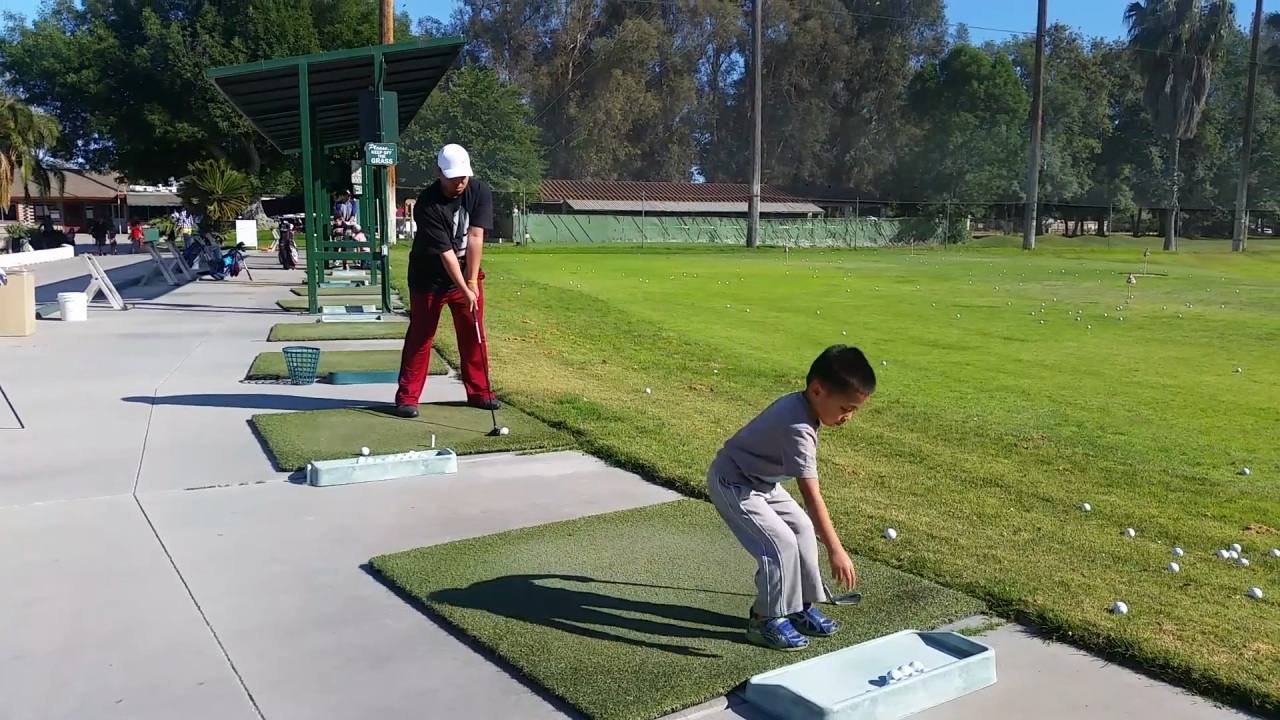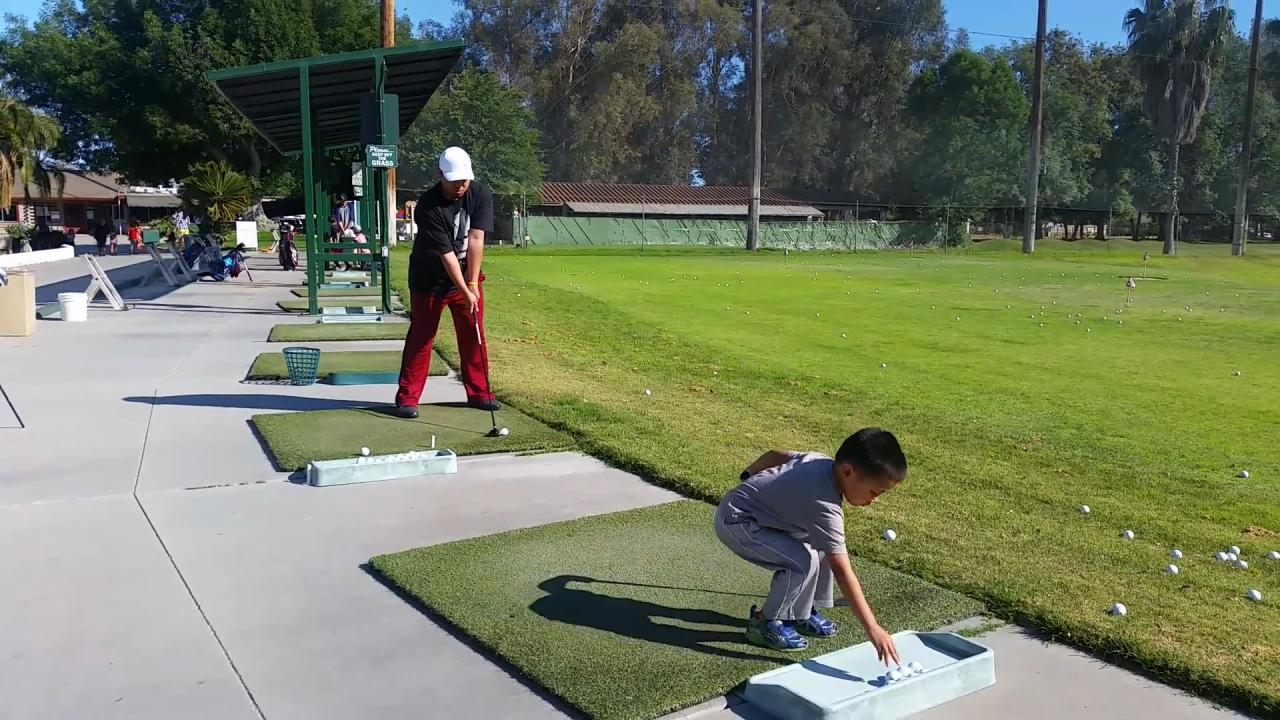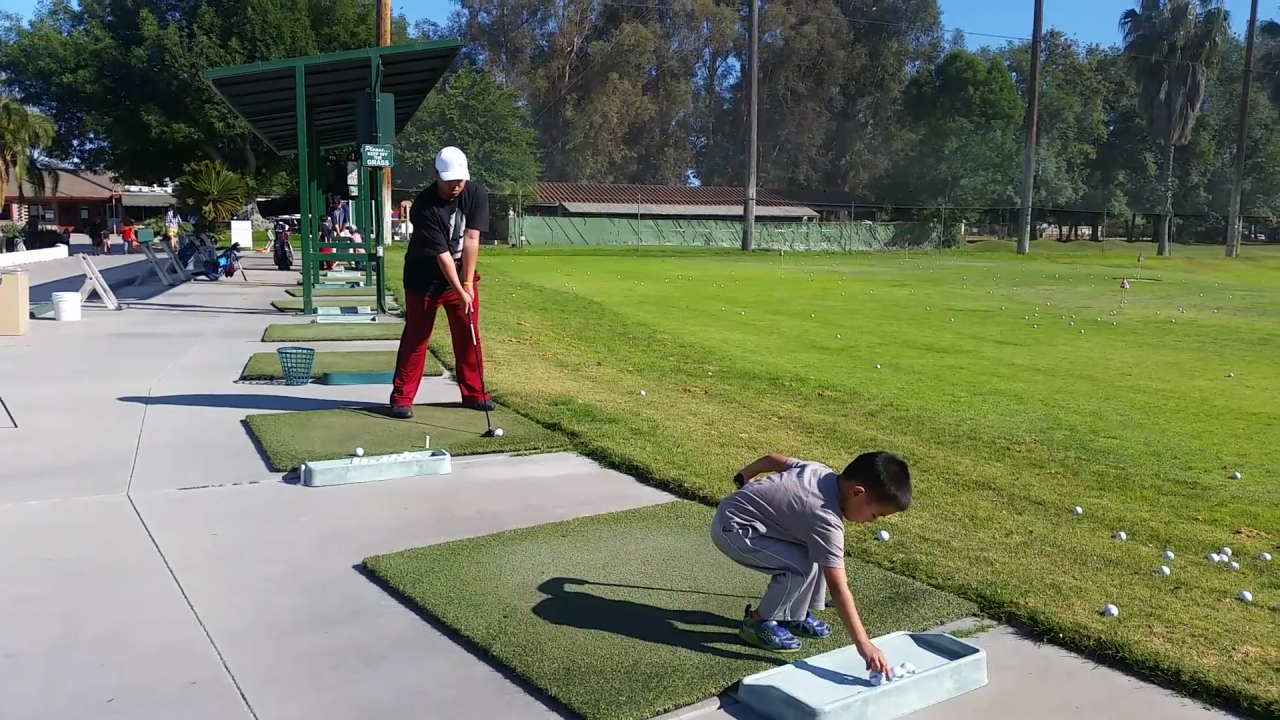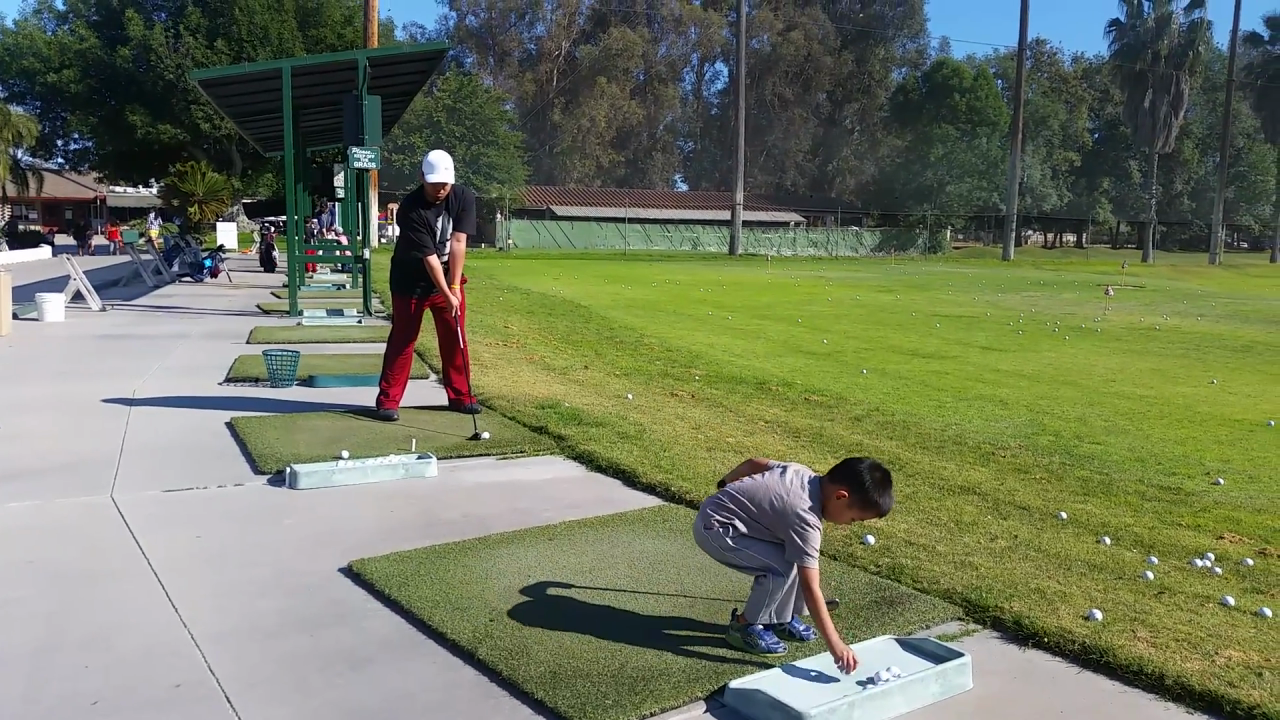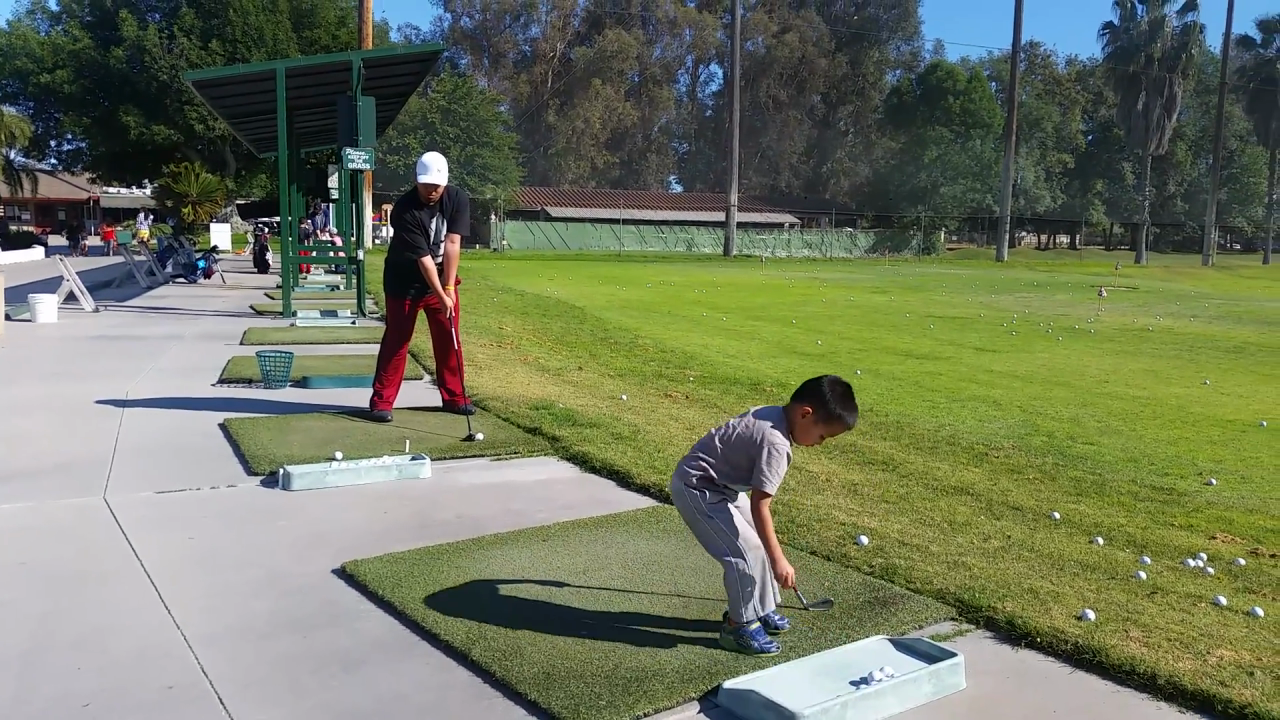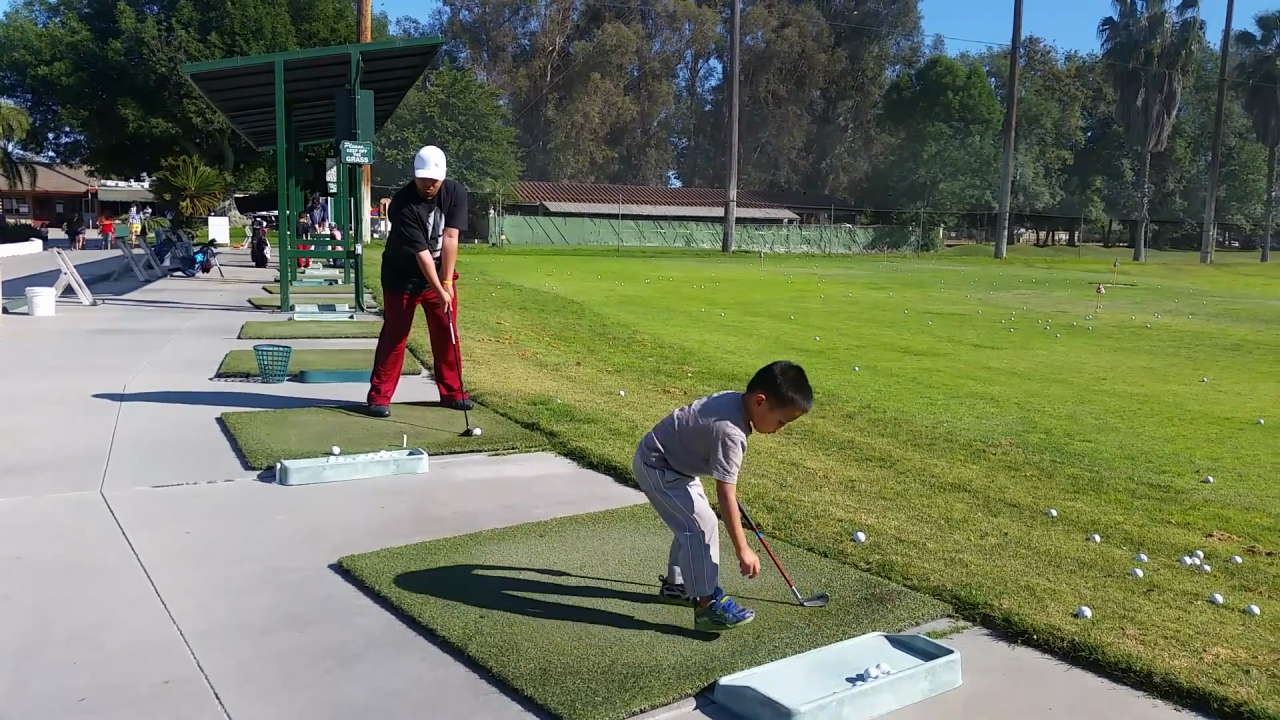
dt=0.3s
person 1, frame 1
left shoulder: (480, 192)
right shoulder: (427, 205)
left elbow: (475, 237)
right elbow: (445, 252)
left wrist: (472, 282)
right wrist: (463, 290)
left hip: (466, 273)
right hip: (429, 278)
left knee: (473, 333)
right knee: (420, 335)
left ankle: (478, 391)
right ankle: (407, 396)
person 1, frame 2
left shoulder: (481, 195)
right shoulder: (428, 207)
left elbow: (476, 240)
right elbow: (446, 254)
left wrist: (473, 284)
right wrist: (464, 291)
left hip: (467, 275)
right hip: (429, 279)
left knee: (474, 334)
right knee: (421, 337)
left ankle: (478, 392)
right ankle: (407, 397)
person 1, frame 3
left shoulder: (477, 194)
right shoulder: (423, 206)
left elbow: (471, 240)
right elbow: (441, 254)
left wrist: (468, 284)
right wrist: (459, 291)
left hip: (463, 275)
right hip: (424, 279)
left knee: (468, 334)
right knee: (416, 337)
left ankle: (473, 392)
right ankle: (401, 397)
person 1, frame 4
left shoulder: (464, 197)
right shoulder: (410, 209)
left elbow: (458, 243)
right elbow: (428, 256)
left wrist: (455, 286)
right wrist: (446, 294)
left hip: (449, 278)
right hip: (411, 281)
left knee: (455, 337)
right knee: (402, 339)
left ankle: (460, 395)
right ankle: (388, 399)
person 1, frame 5
left shoulder: (458, 199)
right shoulder: (404, 210)
left elbow: (452, 244)
right elbow: (423, 257)
left wrist: (449, 288)
right wrist: (440, 296)
left hip: (443, 279)
right hip: (405, 283)
left knee: (449, 338)
right knee: (396, 340)
left ankle: (453, 396)
right ankle: (382, 401)
person 1, frame 6
left shoulder: (456, 193)
right shoulder: (402, 204)
left elbow: (450, 238)
right elbow: (421, 252)
left wrist: (447, 282)
right wrist: (439, 290)
left hip: (440, 274)
right hip: (402, 277)
left knee: (447, 333)
right knee: (394, 335)
left ankle: (451, 391)
right ankle: (379, 395)
person 2, frame 1
left shoulder: (798, 402)
right shoulder: (799, 429)
right elbow: (812, 496)
right wrist: (836, 550)
left hip: (757, 478)
right hip: (731, 484)
left knee: (803, 529)
right knee: (781, 543)
left ankle: (800, 607)
right ankle: (766, 621)
person 2, frame 2
left shoulder: (820, 461)
right shoulder: (825, 506)
left elbow: (775, 455)
right elbow: (843, 573)
left wrist: (751, 483)
right wrist: (872, 628)
left hip: (749, 508)
right hip: (735, 522)
left knee: (820, 548)
right knee: (803, 562)
left ankle: (800, 611)
right ankle: (764, 621)
person 2, frame 3
left shoulder: (823, 472)
right shoulder: (827, 520)
left elbow: (773, 460)
right elbow: (838, 588)
left wrist: (743, 477)
right wrist: (863, 644)
left hip: (737, 509)
right hip: (733, 529)
left knee: (816, 554)
right knee: (803, 568)
left ankle: (796, 613)
right ankle: (759, 622)
person 2, frame 4
left shoulder: (804, 473)
right shoulder: (805, 519)
left elbow: (754, 463)
right elbow: (811, 588)
left wrist: (727, 483)
right wrist: (834, 643)
left hip: (722, 510)
right hip: (715, 528)
left knee: (797, 564)
right knee: (783, 569)
left ankle: (782, 619)
right ankle: (746, 627)
person 2, frame 5
left shoulder: (771, 414)
right shoulder: (776, 444)
right elbow: (760, 508)
right wrist: (779, 561)
left hip: (719, 482)
right hip: (696, 488)
left knee: (757, 542)
right knee: (746, 551)
left ankle: (760, 608)
right ankle: (739, 626)
person 2, frame 6
left shoulder: (733, 399)
right shoulder: (731, 433)
right elbow: (726, 499)
right wrist: (743, 550)
left hip: (675, 462)
right hip: (655, 466)
left knee: (691, 526)
right knee: (701, 526)
left ankle: (680, 584)
right ankle: (706, 601)
